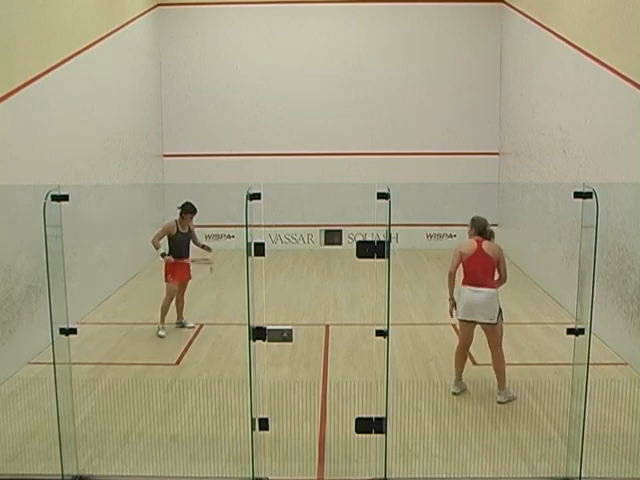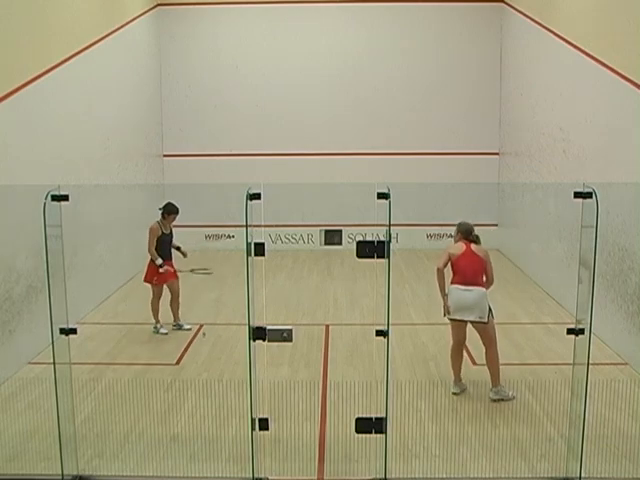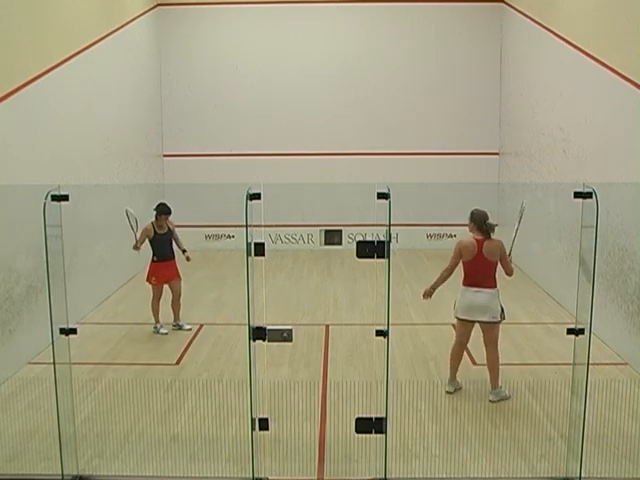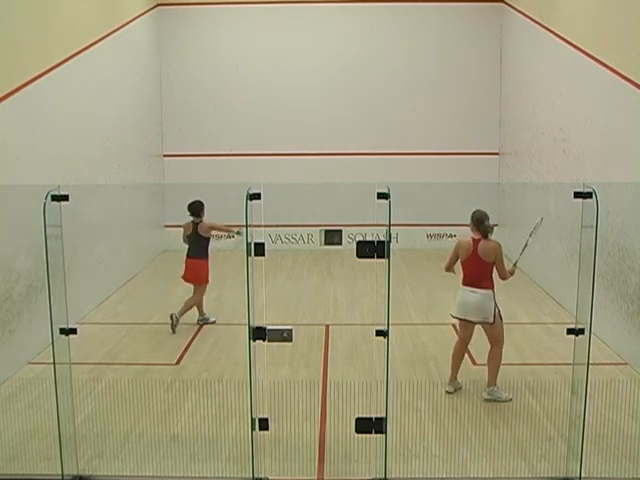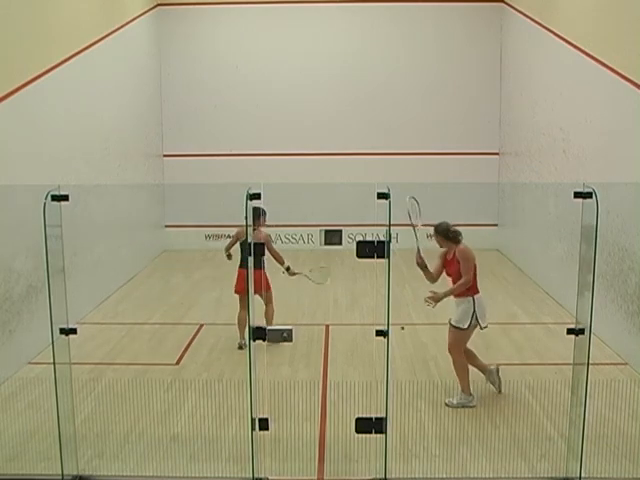
dt=1s
person 1, frame 1
left shoulder: (463, 247)
right shoulder: (496, 248)
left elbow: (451, 272)
right elbow: (503, 278)
left wrist: (451, 298)
left hip: (466, 295)
right hip: (488, 297)
left knee: (463, 343)
right knee: (496, 347)
left ankle: (457, 383)
right ankle: (502, 391)
person 1, frame 2
left shoulder: (452, 249)
right shoulder: (483, 251)
left elbow: (439, 268)
right elbow: (490, 280)
left wrist: (444, 297)
left hip: (457, 294)
right hip: (477, 296)
left knee: (458, 342)
right knee: (490, 345)
left ankle: (457, 383)
right ankle: (496, 389)
person 1, frame 3
left shoulder: (463, 244)
right shoulder: (497, 245)
left elbow: (448, 271)
right elbow: (509, 272)
left wrist: (432, 288)
right wrist: (508, 261)
left hip: (468, 296)
right hip: (489, 297)
left knee: (460, 342)
right knee: (491, 346)
left ankle: (452, 382)
right ankle: (495, 390)
person 1, frame 4
left shoulder: (462, 243)
right shoulder: (494, 246)
left elbow: (447, 268)
right elbow: (503, 276)
left wrist: (452, 268)
right wrist: (511, 271)
left hip: (465, 295)
right hip: (485, 298)
left knee: (462, 340)
right knee: (497, 344)
left ankle: (452, 382)
right ankle: (491, 388)
person 1, frame 5
left shoulder: (462, 250)
right shoulder: (444, 255)
left elbow: (467, 280)
right elbow: (433, 278)
left wrist: (442, 295)
right wrist: (423, 266)
left hip: (470, 304)
right hip: (464, 303)
left knee: (455, 349)
right knee: (457, 347)
left ankle: (466, 396)
right ankle: (488, 371)
person 2, frame 1
left shoulder: (190, 225)
right shoulder: (171, 226)
left elbow: (194, 239)
right elbow: (154, 240)
left wrist: (203, 246)
right wrist: (163, 255)
left hip: (185, 263)
right hip: (173, 264)
left knee: (181, 294)
right knee: (170, 295)
left ankle: (180, 320)
right ankle: (161, 325)
person 2, frame 2
left shoulder: (169, 226)
right shoulder: (155, 228)
right elbow: (151, 250)
left wrist: (179, 248)
right wrist: (161, 265)
left hip: (169, 264)
right hip: (157, 266)
left knee: (176, 294)
right knee: (157, 296)
left ankle: (177, 322)
right ankle: (157, 325)
person 2, frame 3
left shoulder: (170, 224)
right shoulder: (149, 229)
left elbow: (177, 240)
right elbow: (137, 245)
left wrist: (184, 252)
right wrist: (136, 246)
left hip: (171, 264)
right hip: (157, 266)
left knee: (177, 294)
right knee: (157, 296)
left ankle: (177, 322)
right ankle: (157, 325)
person 2, frame 4
left shoulder: (186, 225)
right shoulder: (207, 226)
right elbow: (226, 229)
right wrist: (236, 231)
left hip: (190, 261)
right hip: (199, 263)
left knee: (199, 291)
right knee: (198, 296)
left ankle: (202, 316)
right ankle: (177, 316)
person 2, frame 5
left shoulder: (241, 232)
right shoulder: (263, 235)
left elbow: (228, 246)
right elbow: (275, 254)
left wrist: (227, 254)
right wrist: (288, 268)
left hip: (243, 273)
right hip: (258, 274)
left knee: (243, 308)
right knee: (269, 304)
left ankle: (242, 340)
